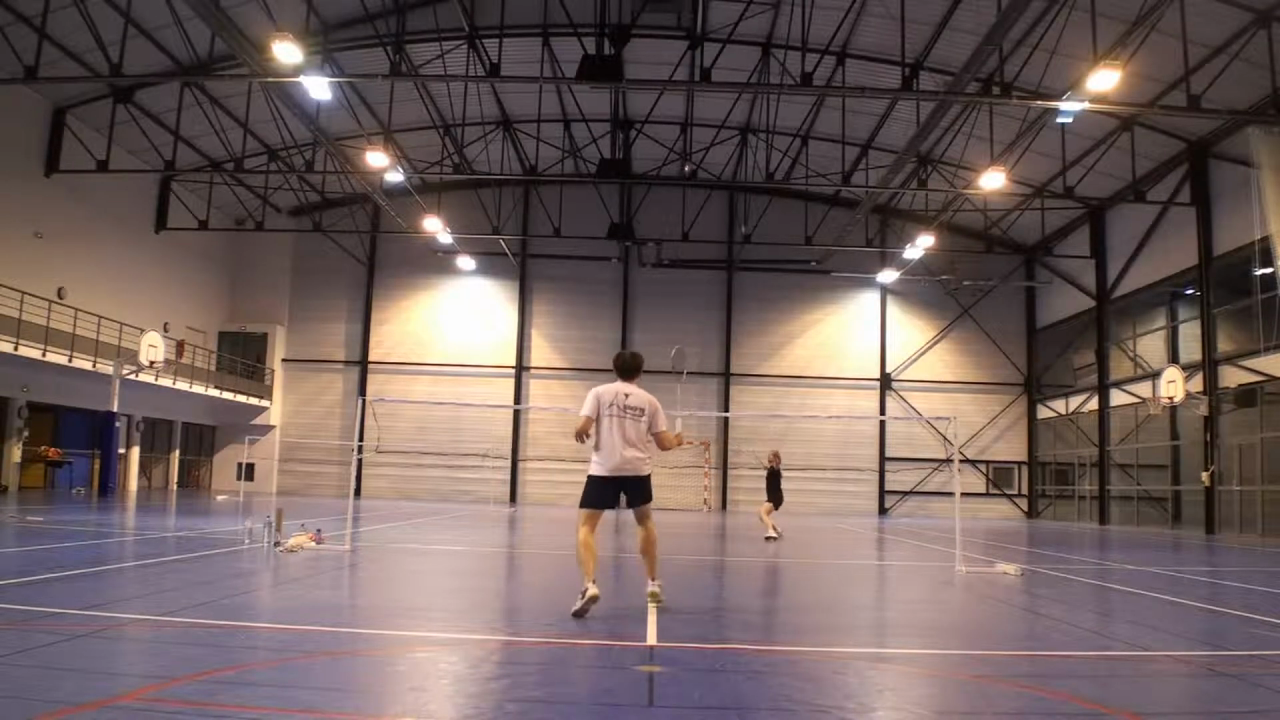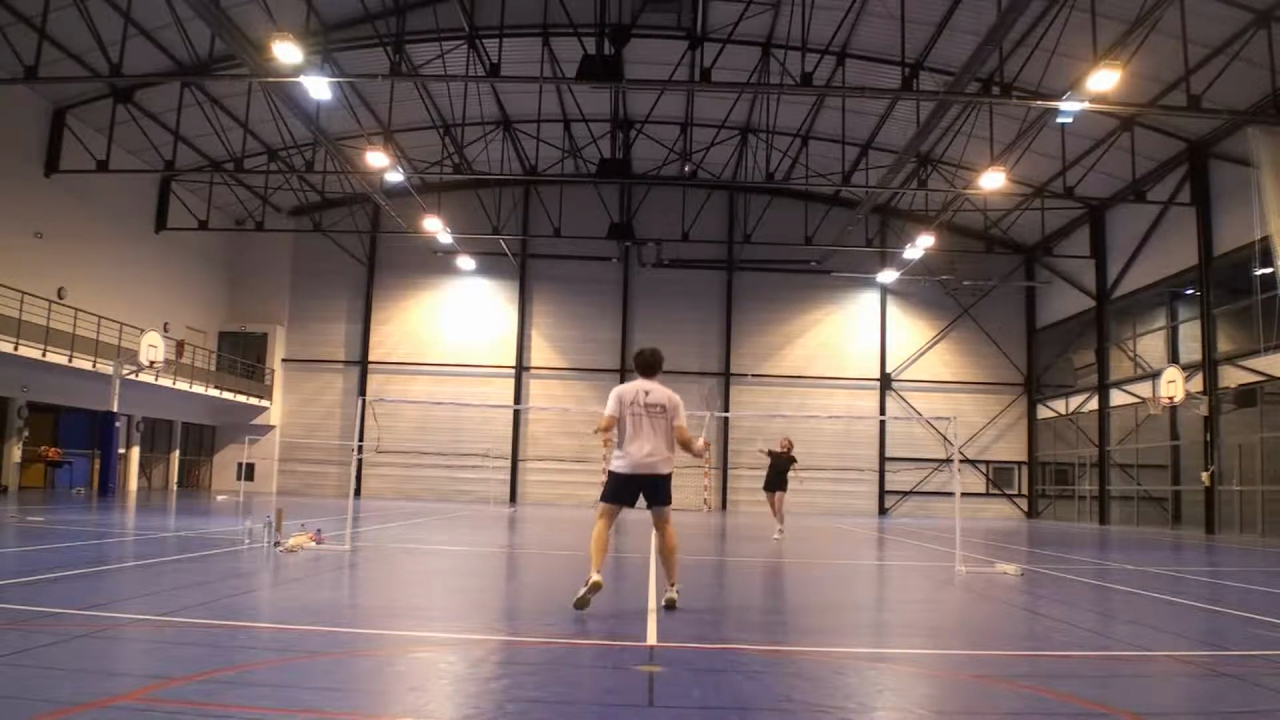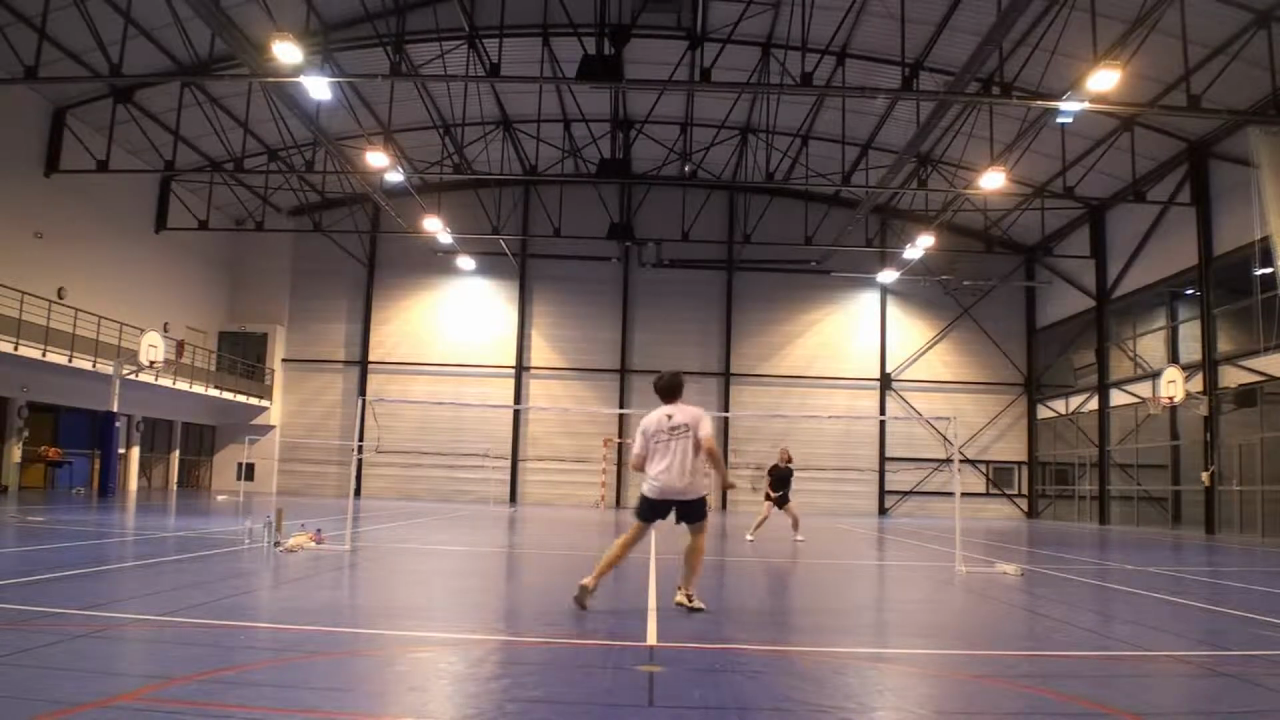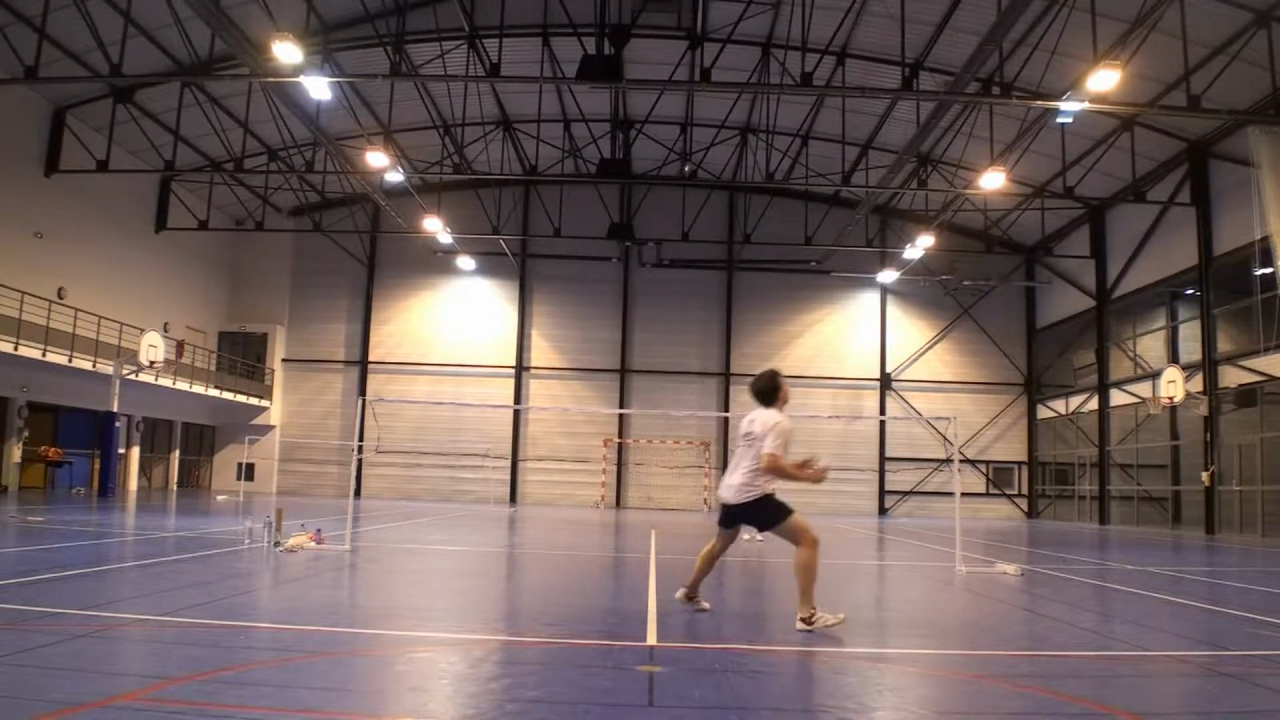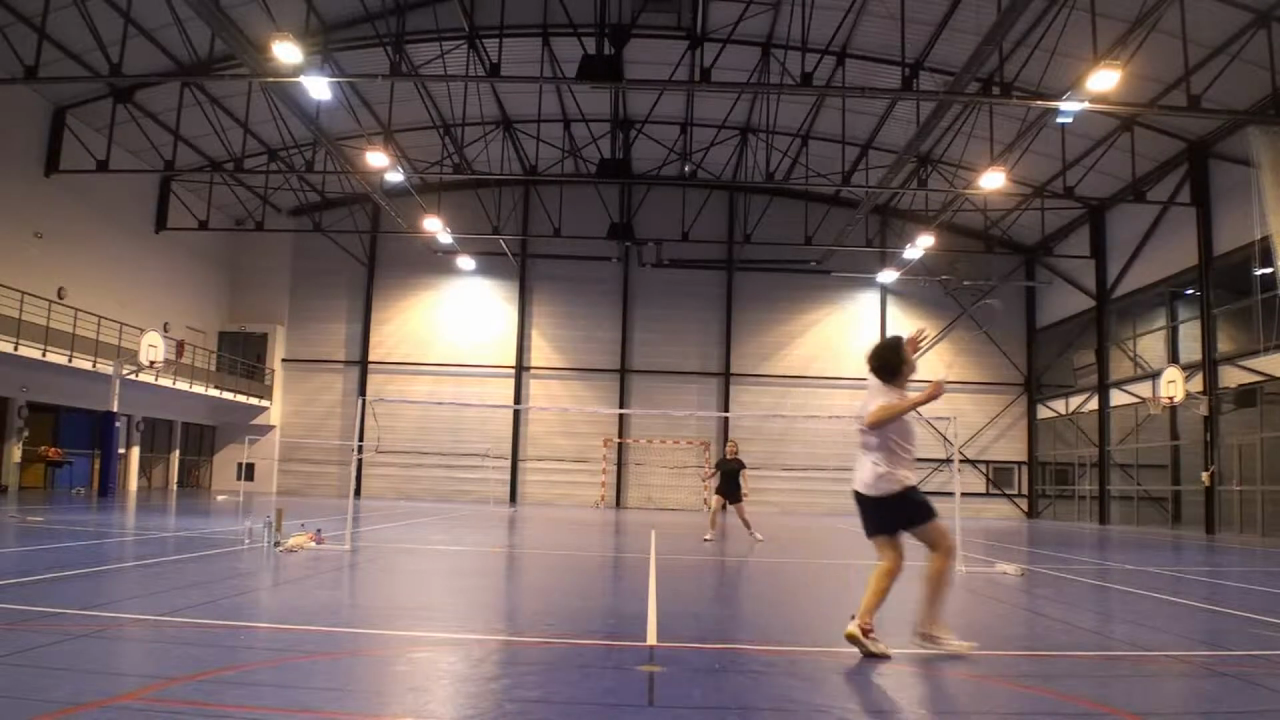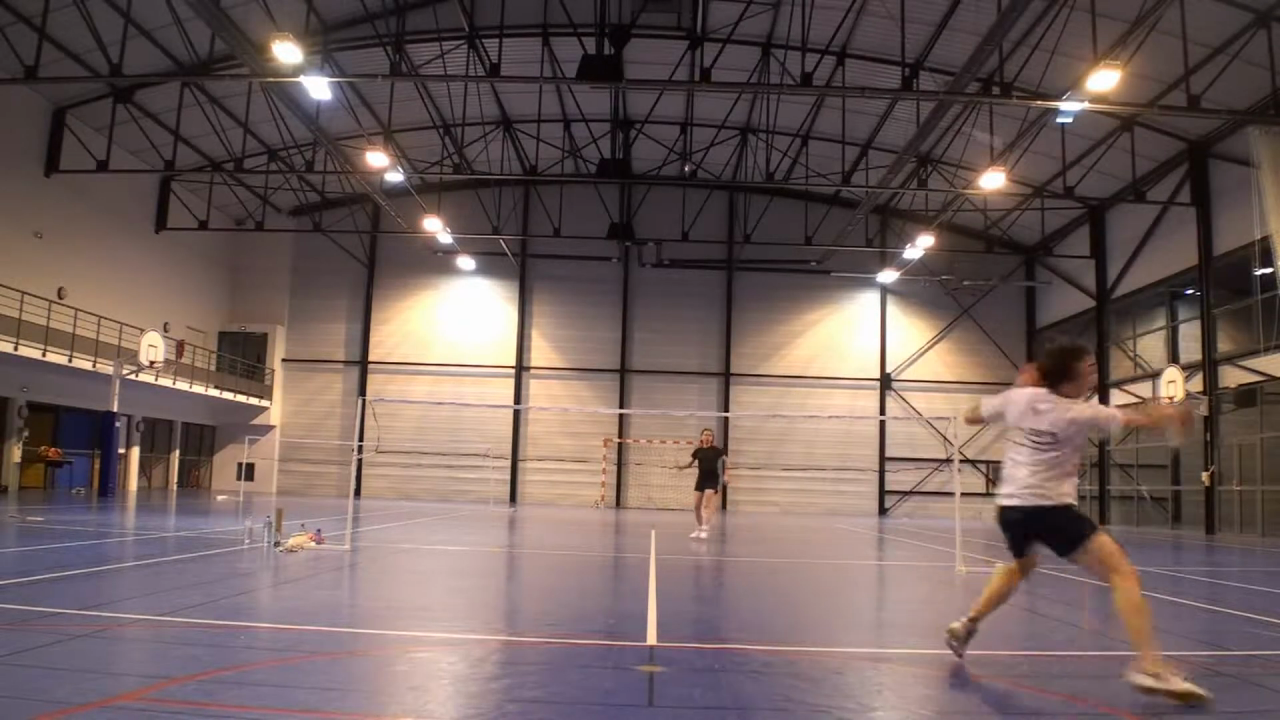
dt=0.4s
person 1, frame 1
left shoulder: (599, 393)
right shoulder: (649, 401)
left elbow: (582, 427)
right elbow: (664, 444)
left wrist: (579, 433)
right wrist: (677, 440)
left hip: (604, 470)
right hip: (637, 470)
left knee: (586, 527)
right knee: (645, 523)
left ankle: (589, 586)
right ankle: (653, 583)
person 1, frame 2
left shoulder: (621, 391)
right shoulder: (671, 398)
left elbow: (606, 426)
right elbow: (682, 438)
left wrist: (600, 428)
right wrist: (697, 450)
left hip: (625, 466)
right hip: (659, 468)
left knee: (603, 521)
right knee: (663, 526)
left ankle: (594, 576)
right ankle: (671, 588)
person 1, frame 3
left shoulder: (648, 421)
right shoulder: (697, 414)
left elbow: (636, 464)
right elbow: (710, 447)
right wrist: (724, 477)
left hip: (656, 488)
right hip: (689, 489)
left knee: (631, 537)
right knee: (698, 534)
left ankle: (590, 582)
right ankle: (686, 593)
person 1, frame 4
left shoulder: (751, 419)
right shoulder: (778, 422)
right elbow: (771, 464)
left wrist: (795, 467)
right wrist: (807, 477)
left hip: (730, 493)
right hip: (753, 495)
left knee: (722, 542)
right knee: (808, 540)
left ankle: (689, 593)
right ankle: (807, 614)
person 1, frame 5
left shoulder: (877, 383)
right shoulder: (887, 399)
right elbow: (872, 421)
left wrist: (905, 352)
right wrist: (921, 399)
left hip: (870, 487)
right hip: (893, 487)
left knee: (891, 561)
right knee: (944, 547)
left ankle: (862, 625)
right ankle: (929, 627)
person 1, frame 6
left shoulder: (1019, 398)
right shoulder: (1078, 413)
left elbow: (971, 416)
right elbow: (1135, 418)
left hip: (1012, 504)
right hip: (1049, 508)
left knee: (1020, 566)
right knee: (1123, 574)
left ankle: (966, 625)
right ankle: (1150, 667)
